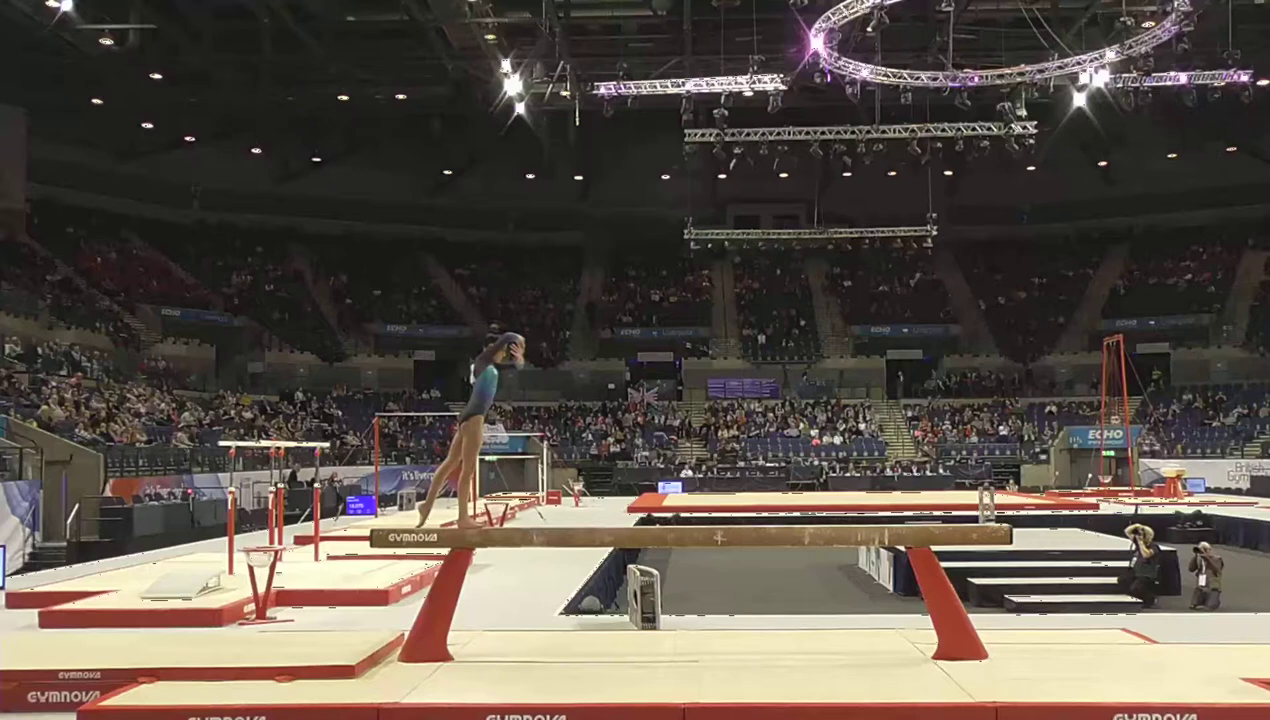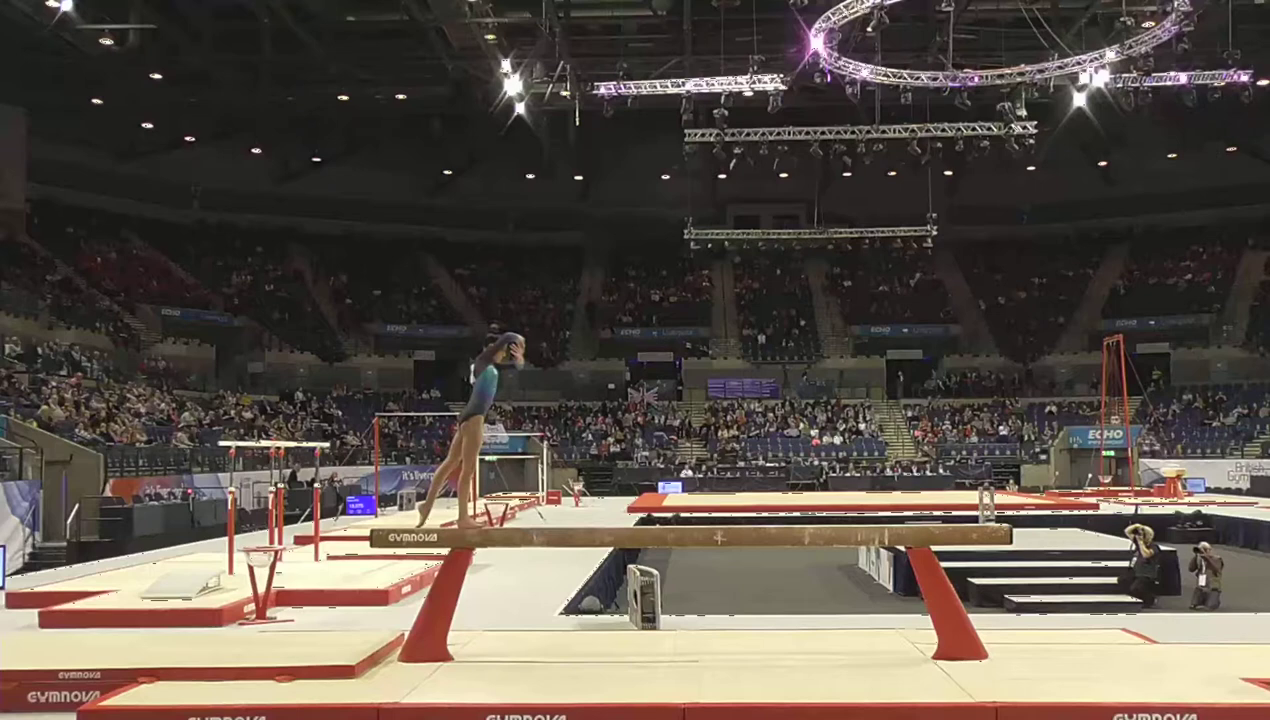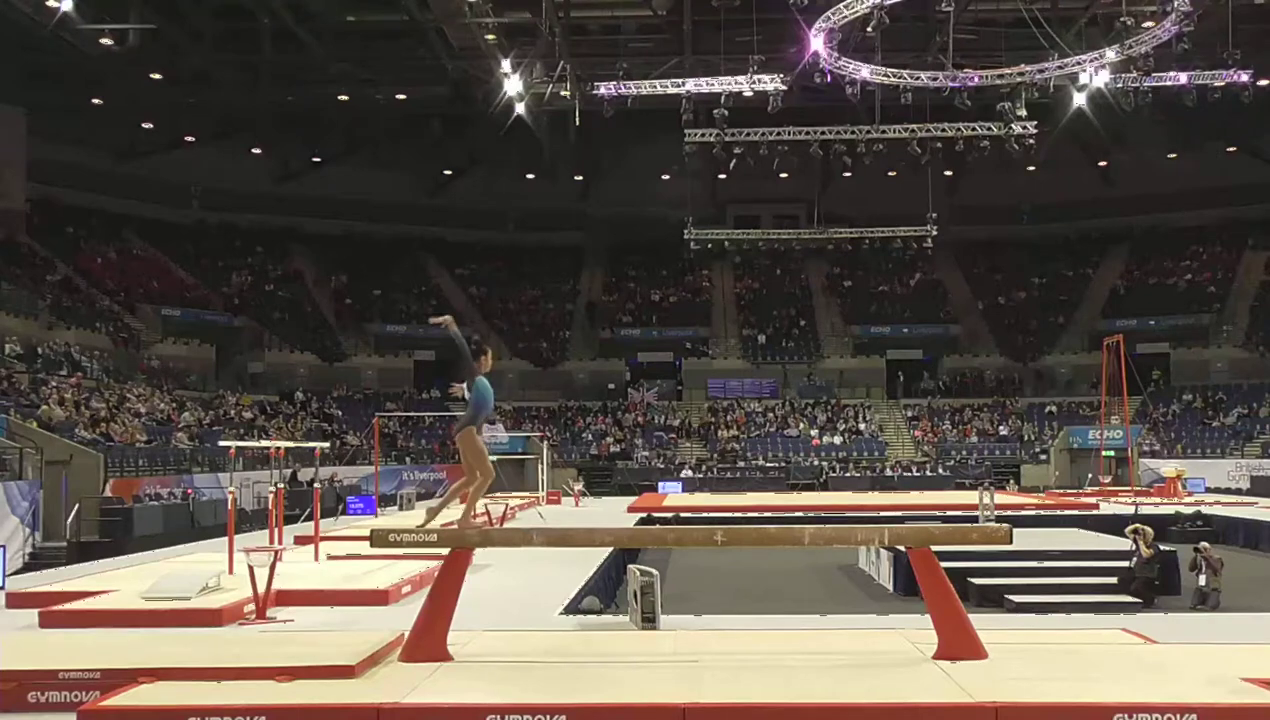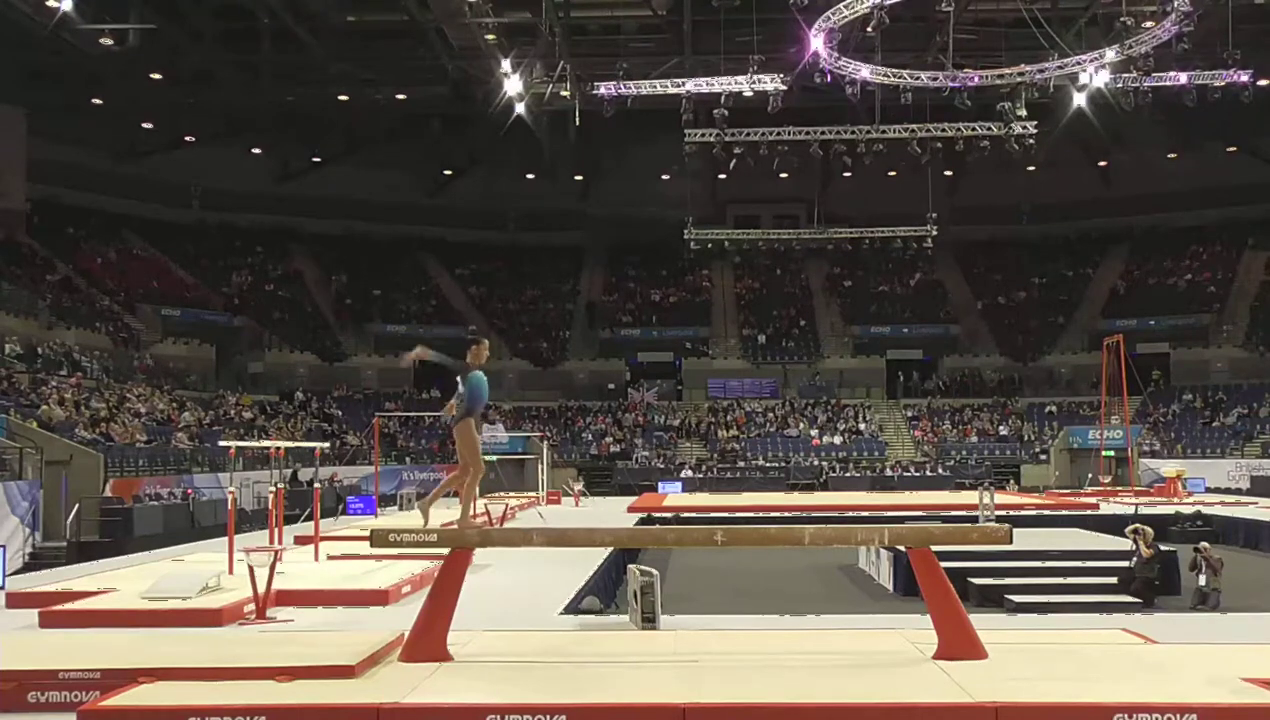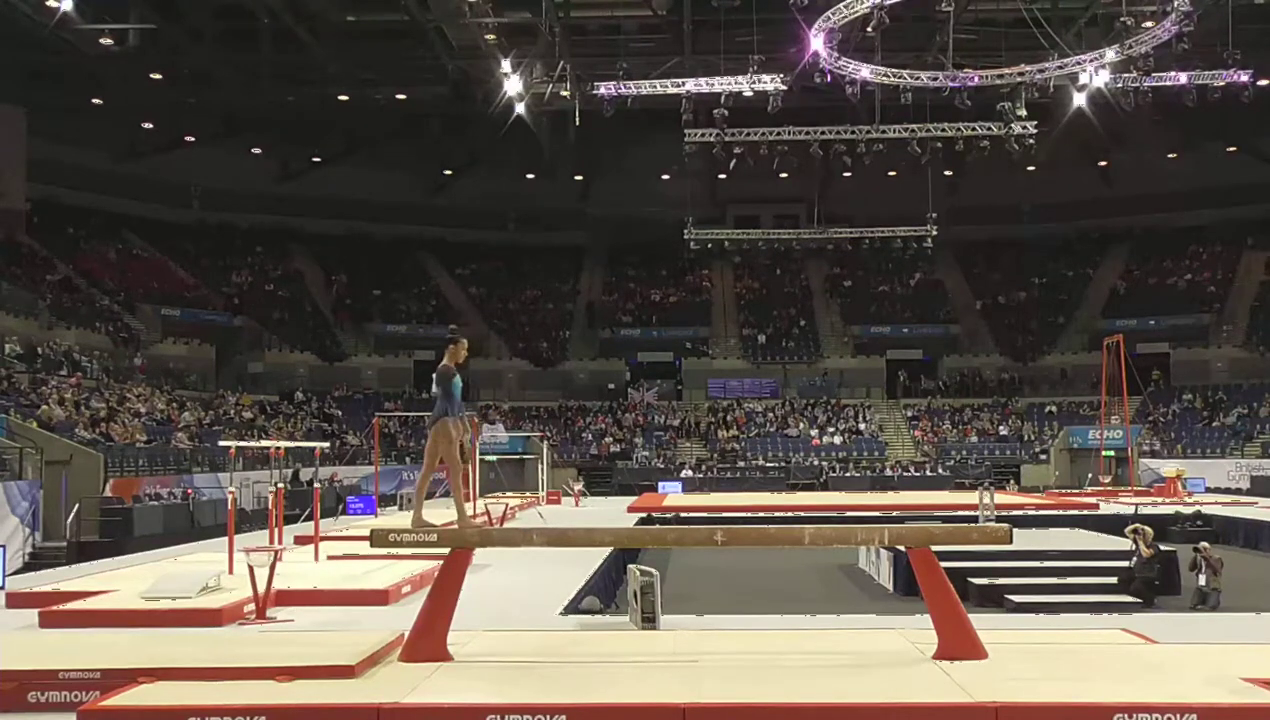
dt=0.5s
person 1, frame 1
left shoulder: (492, 366)
right shoulder: (482, 361)
left elbow: (516, 365)
right elbow: (506, 338)
left wrist: (518, 358)
right wrist: (518, 339)
left hip: (471, 418)
right hip: (473, 418)
left knee: (451, 463)
right knee: (468, 468)
left ankle: (427, 504)
right ankle: (463, 517)
person 1, frame 2
left shoulder: (491, 367)
right shoulder: (482, 361)
left elbow: (516, 366)
right elbow: (506, 339)
left wrist: (519, 358)
right wrist: (518, 339)
left hip: (471, 418)
right hip: (473, 418)
left knee: (451, 462)
right knee: (469, 468)
left ankle: (427, 504)
right ankle: (463, 517)
person 1, frame 3
left shoulder: (478, 379)
right shoulder: (473, 374)
right elbow: (463, 348)
right wrist: (450, 323)
left hip: (470, 432)
right hip: (467, 431)
left knee: (471, 478)
right knee: (487, 473)
left ankle: (435, 510)
right ankle: (465, 518)
person 1, frame 4
left shoulder: (476, 370)
right shoulder: (467, 367)
right elbow: (446, 360)
left wrist: (455, 401)
right wrist: (421, 353)
left hip: (469, 422)
right hip: (464, 422)
left knee: (463, 472)
right knee: (477, 469)
left ankle: (427, 502)
right ankle: (464, 518)
person 1, frame 5
left shoulder: (450, 370)
right shoulder: (446, 370)
left elbow: (456, 399)
right elbow: (449, 399)
left wrist: (463, 424)
right wrist: (457, 426)
left hip: (438, 423)
right hip: (442, 422)
left knee: (429, 469)
right knee: (456, 467)
left ankle: (417, 516)
right ankle: (462, 517)
